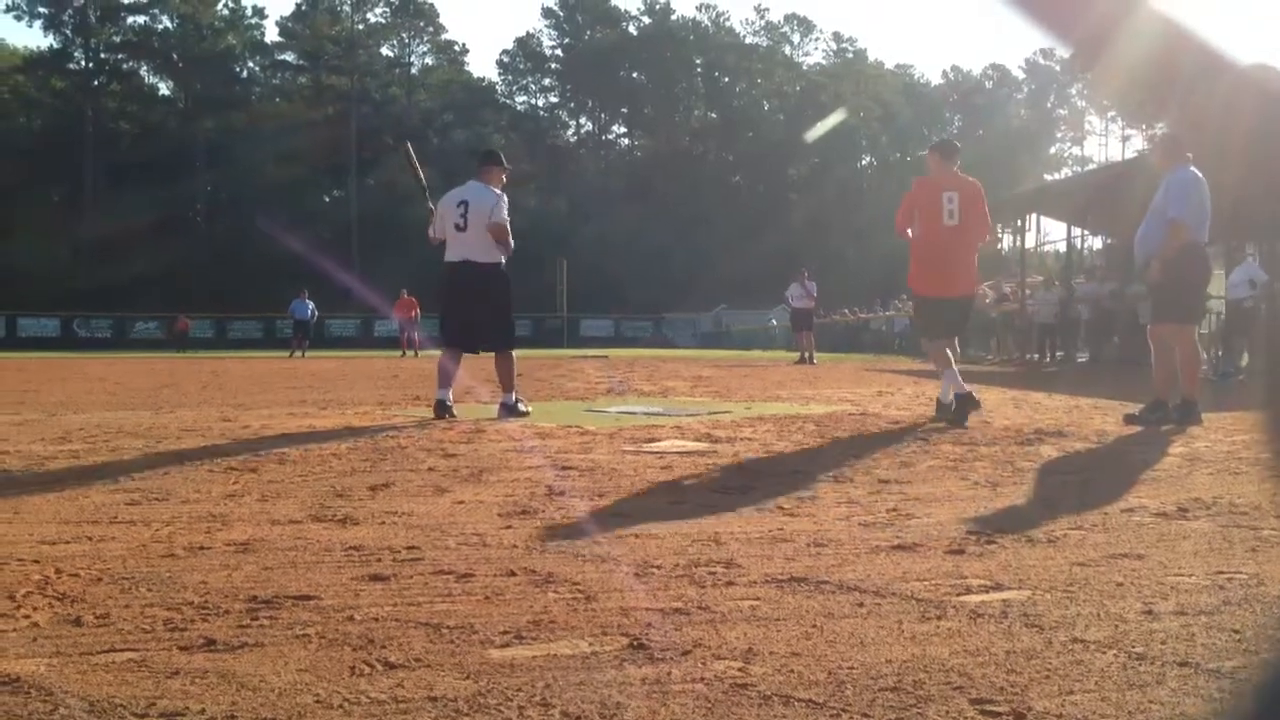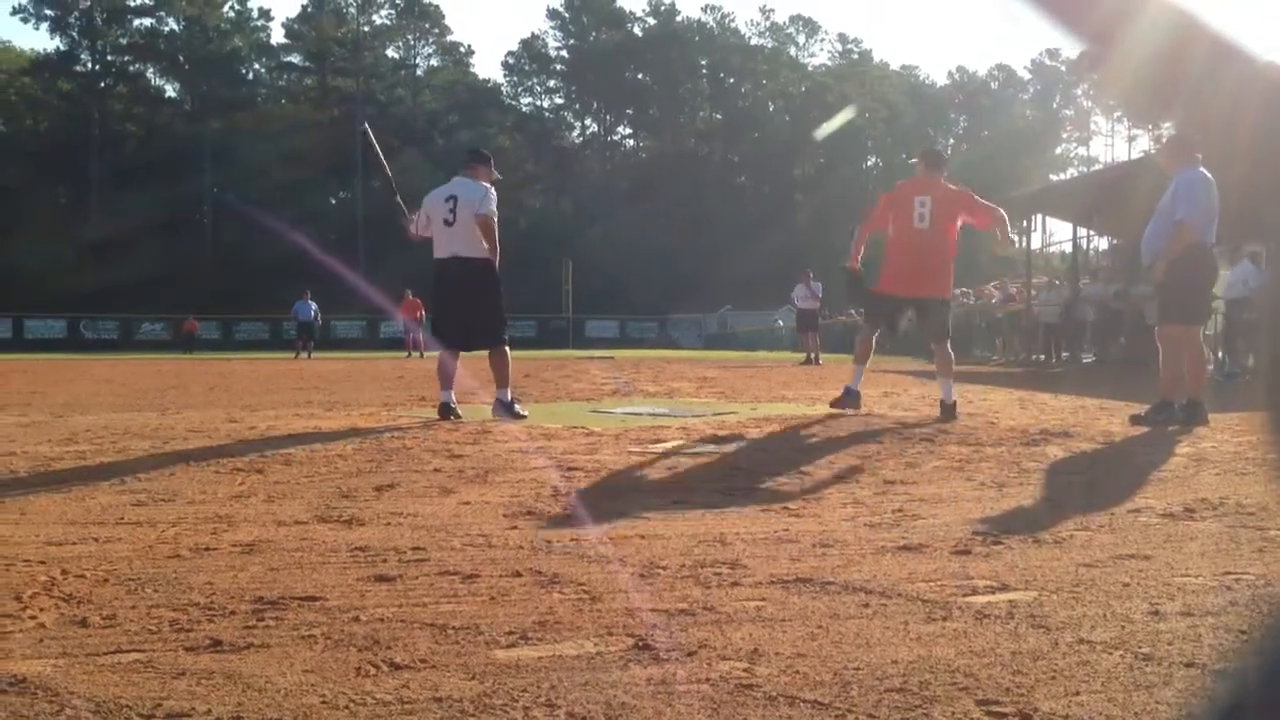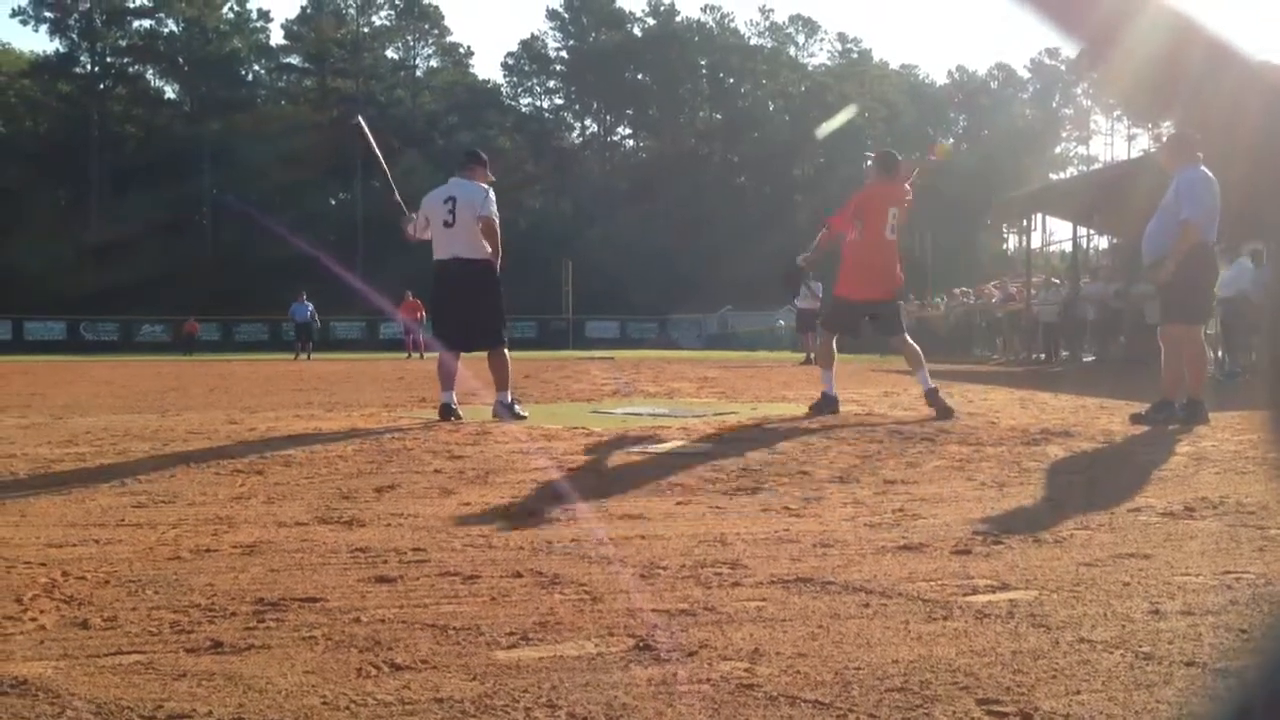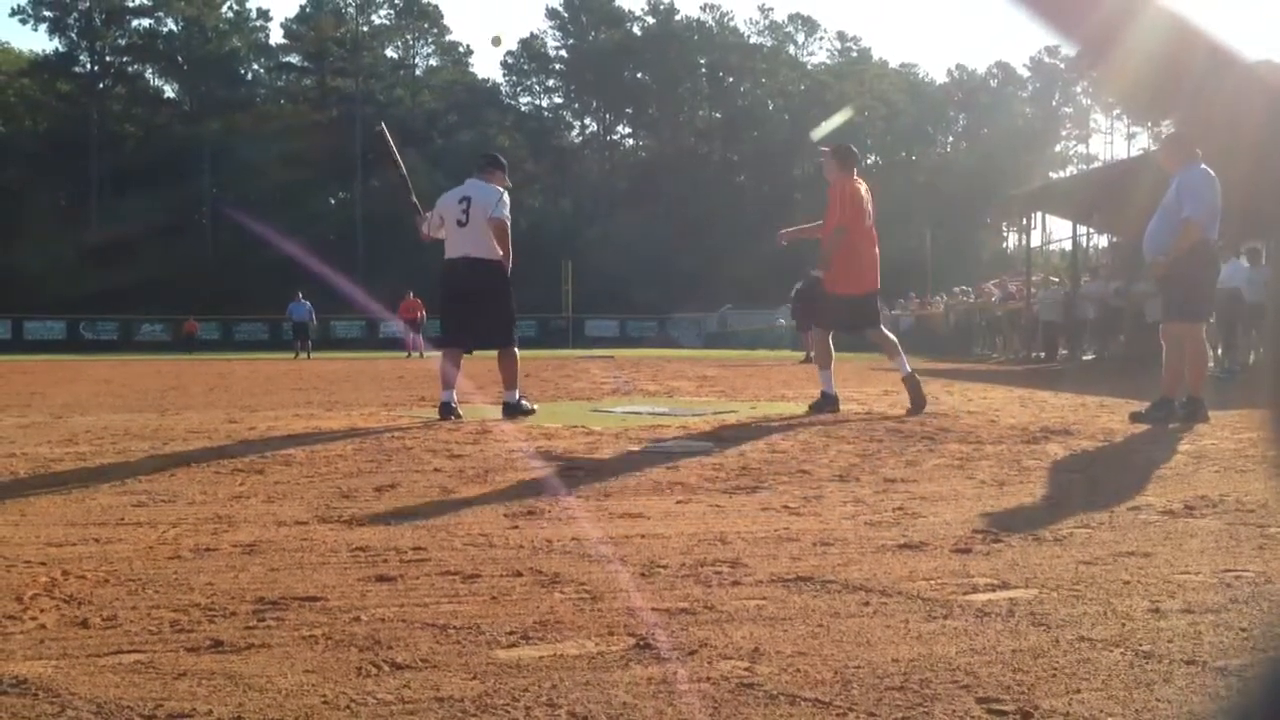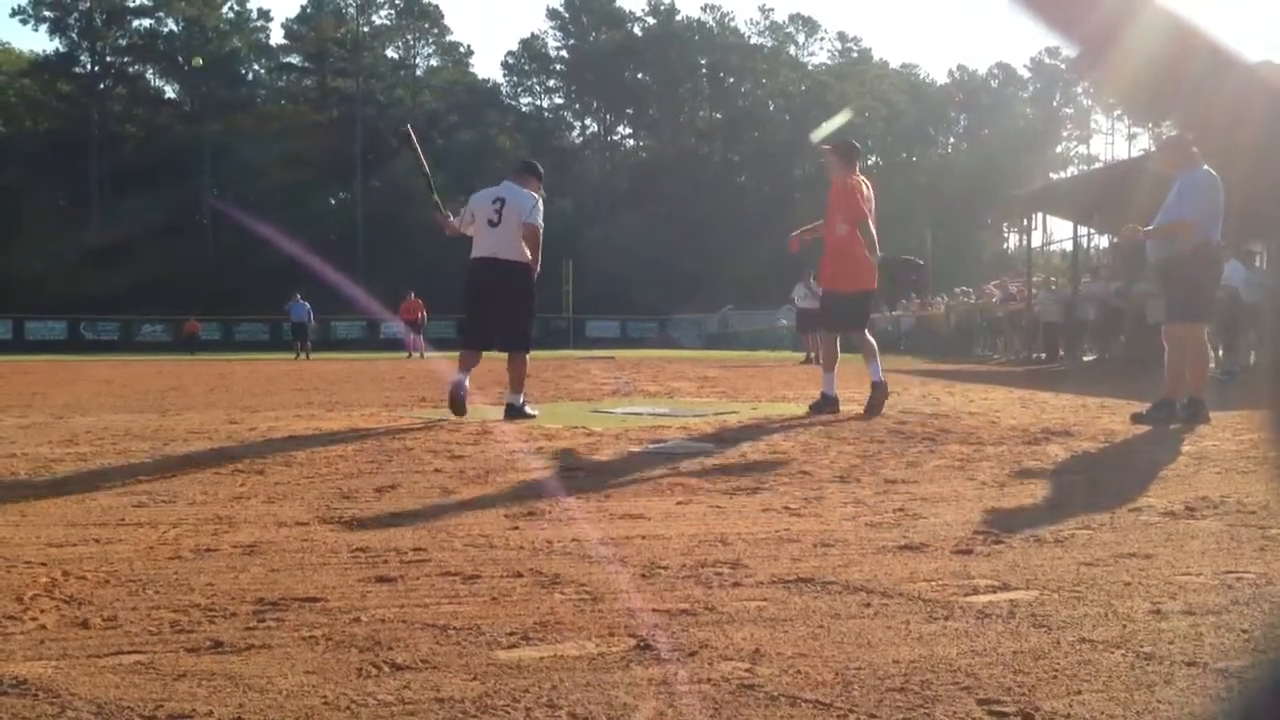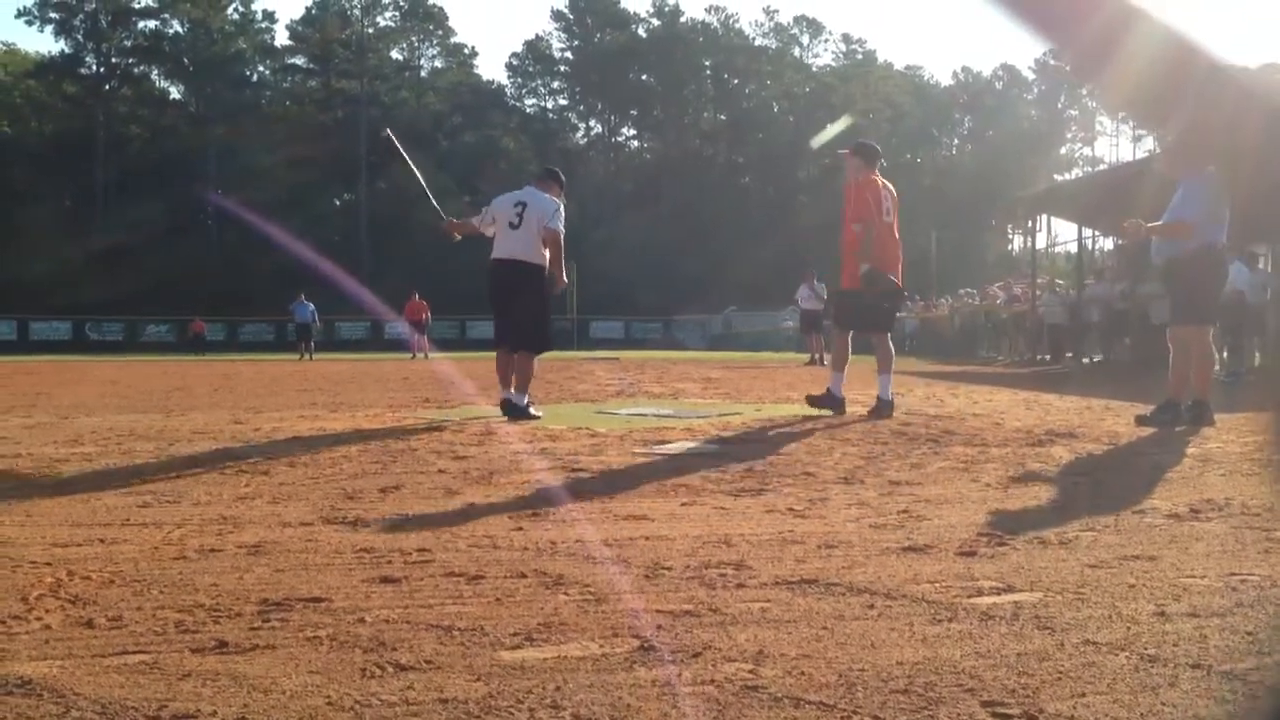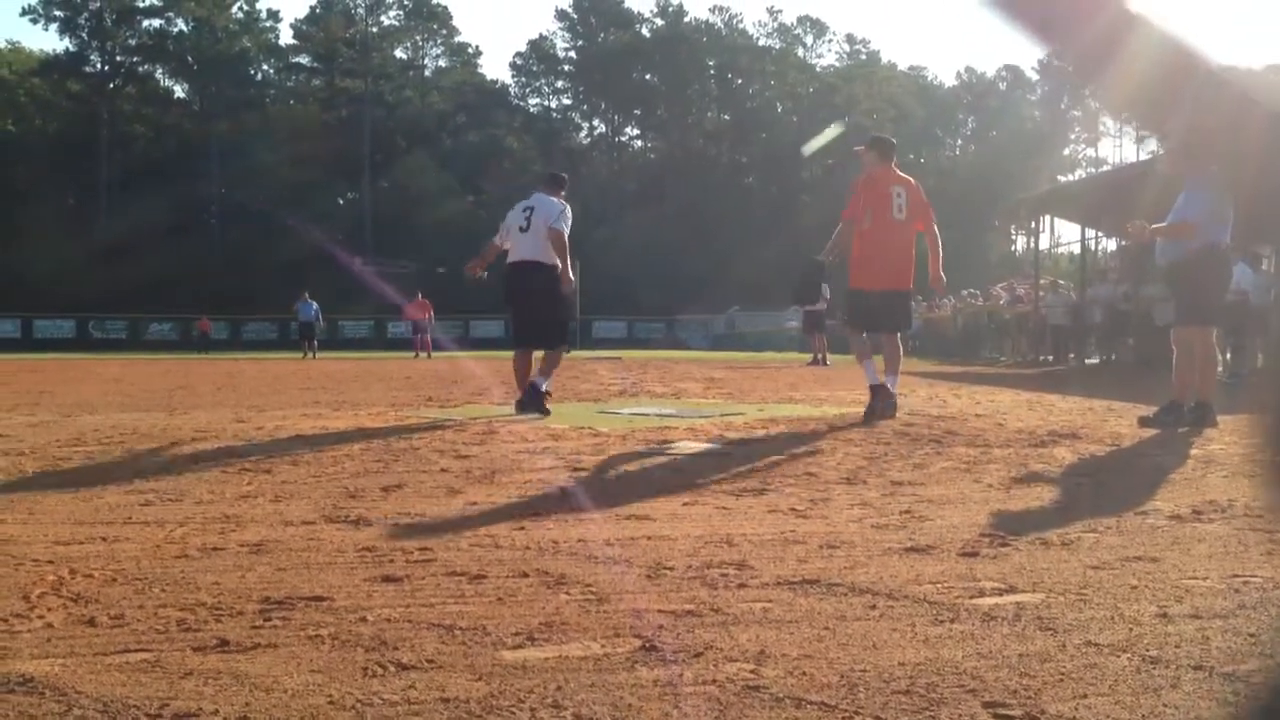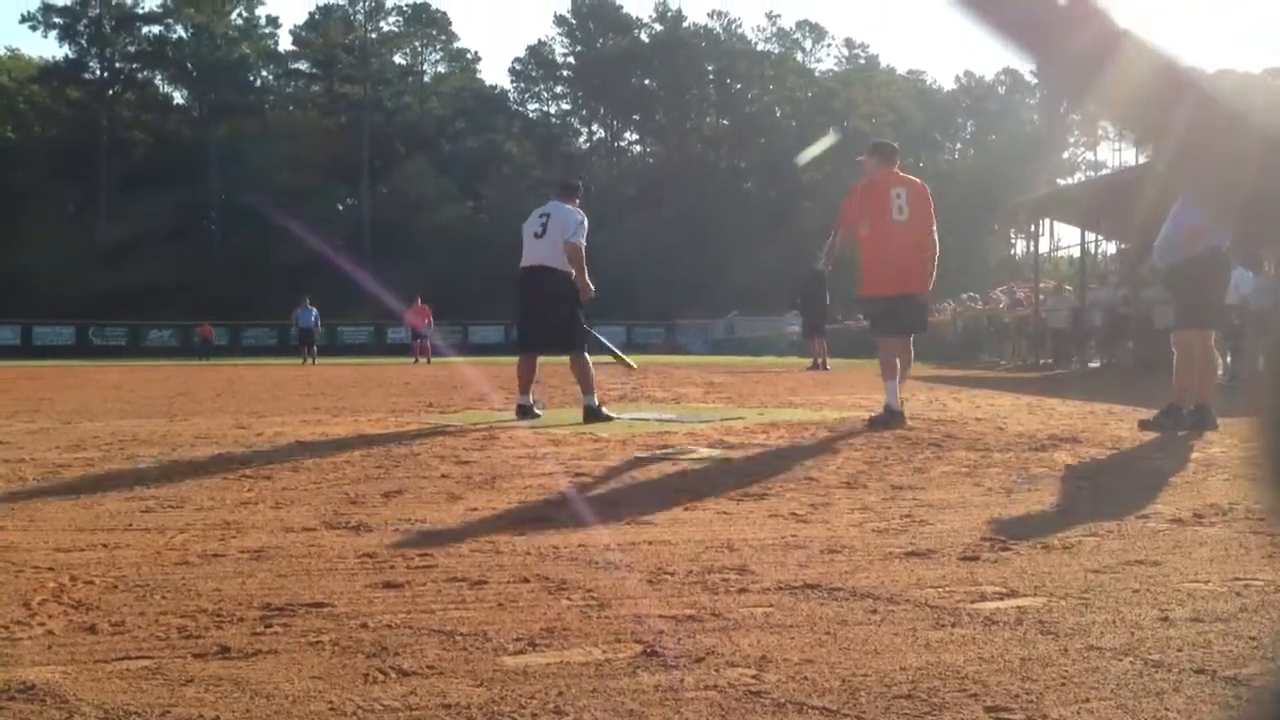
dt=0.3s
person 1, frame 1
left shoulder: (1182, 179)
right shoulder: (1178, 180)
left elbow: (1180, 226)
left wrist: (1158, 262)
right wrist: (1157, 263)
left hip: (1179, 265)
right hip: (1173, 267)
left knee: (1176, 335)
right knee: (1165, 335)
left ankle: (1182, 405)
right ankle: (1167, 404)
person 1, frame 2
left shoulder: (1192, 179)
right shoulder: (1185, 180)
left elbow: (1187, 227)
left wrist: (1163, 262)
right wrist: (1163, 264)
left hip: (1185, 266)
right hip: (1179, 267)
left knee: (1184, 335)
right knee: (1169, 336)
left ankle: (1191, 406)
right ankle: (1169, 404)
person 1, frame 3
left shoulder: (1194, 178)
right shoulder: (1184, 180)
left elbow: (1192, 226)
left wrist: (1170, 263)
right wrist: (1166, 265)
left hip: (1186, 266)
right hip: (1177, 268)
left knee: (1186, 334)
right knee: (1171, 336)
left ankle: (1193, 405)
right ankle: (1168, 404)
person 1, frame 4
left shoulder: (1195, 176)
right shoulder: (1185, 179)
left elbow: (1194, 225)
left wrist: (1167, 258)
right wrist: (1165, 261)
left hip: (1189, 264)
right hip: (1178, 266)
left knee: (1188, 332)
right knee: (1172, 334)
left ankle: (1194, 403)
right ankle: (1168, 402)
person 1, frame 5
left shoulder: (1199, 178)
right shoulder: (1187, 181)
left elbow: (1185, 226)
left wrist: (1143, 234)
right wrist: (1145, 233)
left hip: (1194, 264)
right hip: (1180, 265)
left knee: (1190, 333)
right knee: (1173, 335)
left ankle: (1195, 404)
right ankle: (1170, 403)
person 1, frame 6
left shoulder: (1203, 179)
right shoulder: (1193, 183)
left elbow: (1186, 227)
left wrist: (1146, 230)
right wrist: (1148, 230)
left hip: (1198, 265)
right hip: (1186, 266)
left knee: (1194, 335)
right knee: (1179, 337)
left ankle: (1199, 406)
right ankle: (1175, 405)
person 1, frame 7
left shoulder: (1208, 182)
right shoulder: (1196, 186)
left elbow: (1190, 227)
left wrist: (1150, 231)
right wrist: (1151, 232)
left hip: (1202, 265)
right hip: (1190, 266)
left knee: (1196, 334)
right knee: (1184, 335)
left ankle: (1202, 407)
right ankle: (1187, 406)
person 1, frame 8
right shoulder: (1192, 192)
left elbow: (1198, 232)
left wrist: (1158, 257)
right wrist: (1161, 256)
left hip: (1201, 268)
right hip: (1190, 269)
left knee: (1194, 340)
right knee: (1185, 342)
left ankle: (1196, 411)
right ankle: (1191, 410)
person 2, frame 1
left shoulder: (920, 186)
right shoulder: (973, 188)
left elbow: (902, 228)
right elbow: (984, 233)
left hip: (927, 278)
right hip: (961, 279)
left knee: (932, 341)
right knee: (948, 338)
left ankle: (963, 396)
right ankle: (946, 401)
person 2, frame 2
left shoulder: (899, 191)
right shoulder: (957, 196)
left elbow: (868, 226)
right elbow: (995, 216)
left wrist: (854, 259)
right wrist: (1004, 234)
left hip: (895, 279)
right hip: (936, 283)
left knee: (869, 329)
right knee: (940, 342)
left ankle: (853, 392)
right ankle: (948, 403)
person 2, frame 3
left shoulder: (866, 195)
right shoulder: (902, 195)
left elbow: (835, 230)
left wrist: (810, 254)
left hip: (853, 284)
right hip: (887, 284)
left knee: (827, 334)
right knee: (900, 339)
left ankle: (829, 397)
right ankle: (931, 393)
person 2, frame 4
left shoulder: (842, 189)
right shoulder: (859, 187)
left elbow: (837, 233)
left wrist: (822, 268)
right wrist: (794, 233)
left hip: (843, 278)
right hip: (866, 276)
left knee: (821, 332)
right knee: (876, 330)
left ankle: (828, 396)
right ankle: (907, 375)
person 2, frame 5
left shoulder: (845, 186)
right shoulder: (861, 184)
left elbow: (863, 223)
left wrist: (874, 255)
right wrist: (803, 233)
left hip: (842, 275)
right hip: (863, 275)
left knee: (829, 333)
right knee: (859, 330)
left ankle: (828, 397)
right ankle: (877, 381)
person 2, frame 6
left shoulder: (859, 185)
right shoulder: (887, 188)
left elbow: (868, 226)
left wrist: (865, 264)
left hip: (861, 276)
right hip: (885, 276)
left knee: (841, 331)
right knee: (881, 335)
left ankle: (835, 395)
right ankle: (885, 398)
person 2, frame 7
left shoulder: (867, 182)
right shoulder: (911, 186)
left elbow: (850, 224)
right elbow: (931, 231)
left wrist: (827, 254)
right wrist: (936, 269)
left hip: (868, 275)
right hip: (901, 276)
left knee: (857, 332)
right knee: (891, 335)
left ankle: (878, 388)
right ankle: (888, 394)
person 2, frame 8
left shoulder: (865, 187)
right shoulder: (918, 187)
left elbow: (845, 230)
right elbow: (930, 234)
left wrist: (826, 262)
right wrist: (929, 273)
left hip: (880, 279)
right hip: (913, 278)
left knee: (886, 341)
right knee: (904, 341)
left ankle: (893, 408)
right ankle: (894, 400)
person 3, frame 1
left shoulder: (448, 199)
right shoulder: (494, 196)
left elbow: (435, 237)
right elbow: (497, 227)
left wrist: (455, 232)
right wrist: (508, 245)
left hip: (455, 274)
right hip: (488, 274)
left knee: (453, 342)
right knee: (503, 342)
left ankle: (443, 398)
right ankle: (509, 401)
person 3, frame 2
left shoulder: (433, 196)
right shoulder: (482, 191)
left elbow: (416, 233)
right elbow: (485, 219)
left wrist: (411, 222)
right wrist: (494, 252)
left hip: (445, 271)
right hip: (478, 270)
left knee: (448, 342)
right knee: (497, 338)
left ankle: (447, 400)
right ankle: (504, 399)
person 3, frame 3
left shoulder: (431, 198)
right shoulder: (481, 192)
left elbow: (414, 235)
right elbow: (488, 223)
left wrist: (409, 222)
right wrist: (497, 255)
left hip: (444, 272)
right hip: (478, 271)
left knee: (448, 343)
right knee: (496, 340)
left ankle: (447, 402)
right ankle: (504, 401)
person 3, frame 4
left shoulder: (447, 198)
right shoulder: (495, 194)
left elbow: (428, 233)
right elbow: (499, 225)
left wrist: (424, 220)
right wrist: (507, 258)
left hip: (454, 272)
right hip: (489, 271)
left knee: (453, 342)
right knee: (505, 340)
left ankle: (447, 400)
right ankle: (512, 400)
person 3, frame 5
left shoulder: (480, 197)
right shoulder: (530, 199)
left elbow: (457, 228)
right elbow: (532, 231)
left wrist: (446, 222)
right wrist: (535, 262)
left hip: (480, 270)
right hip: (514, 272)
left knee: (474, 337)
right knee: (518, 343)
left ankle: (461, 381)
right ankle: (515, 403)
person 3, frame 6
left shoulder: (502, 200)
right shoulder: (551, 205)
left elbow: (475, 226)
right elbow: (553, 236)
left wrist: (454, 227)
right wrist: (559, 273)
left hip: (500, 271)
right hip: (530, 274)
left knee: (504, 339)
right knee: (528, 344)
left ankle: (507, 397)
right ankle: (520, 403)
person 3, frame 7
left shoulder: (517, 209)
right shoulder: (559, 207)
left elbow: (496, 244)
right elbow: (556, 234)
left wrist: (477, 264)
right wrist: (566, 271)
left hip: (516, 273)
right hip: (546, 275)
left knee: (524, 341)
right knee: (557, 339)
left ankle: (523, 398)
right ankle: (536, 387)
person 3, frame 8
left shoulder: (533, 217)
right shoulder: (575, 216)
right elbow: (573, 247)
right wrist: (584, 282)
left hip: (528, 277)
right hip: (558, 280)
left knee: (528, 346)
right knee: (576, 346)
left ankle: (524, 403)
right ankle: (591, 405)
